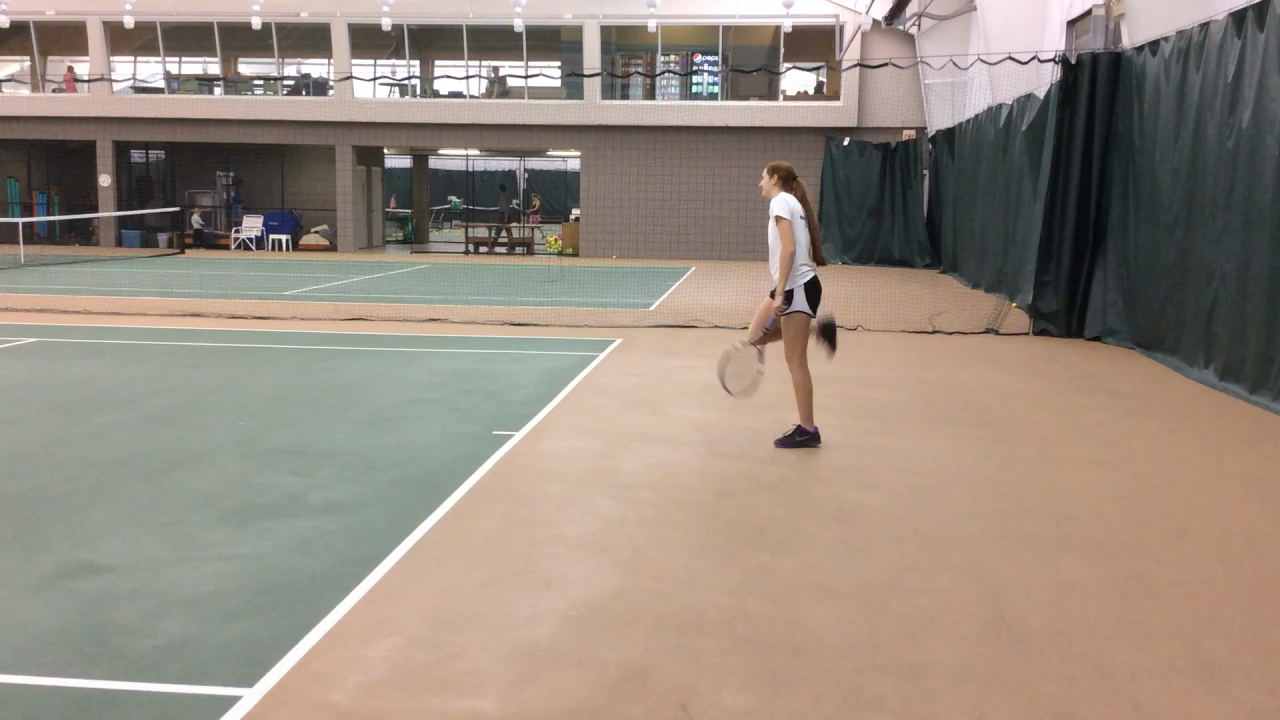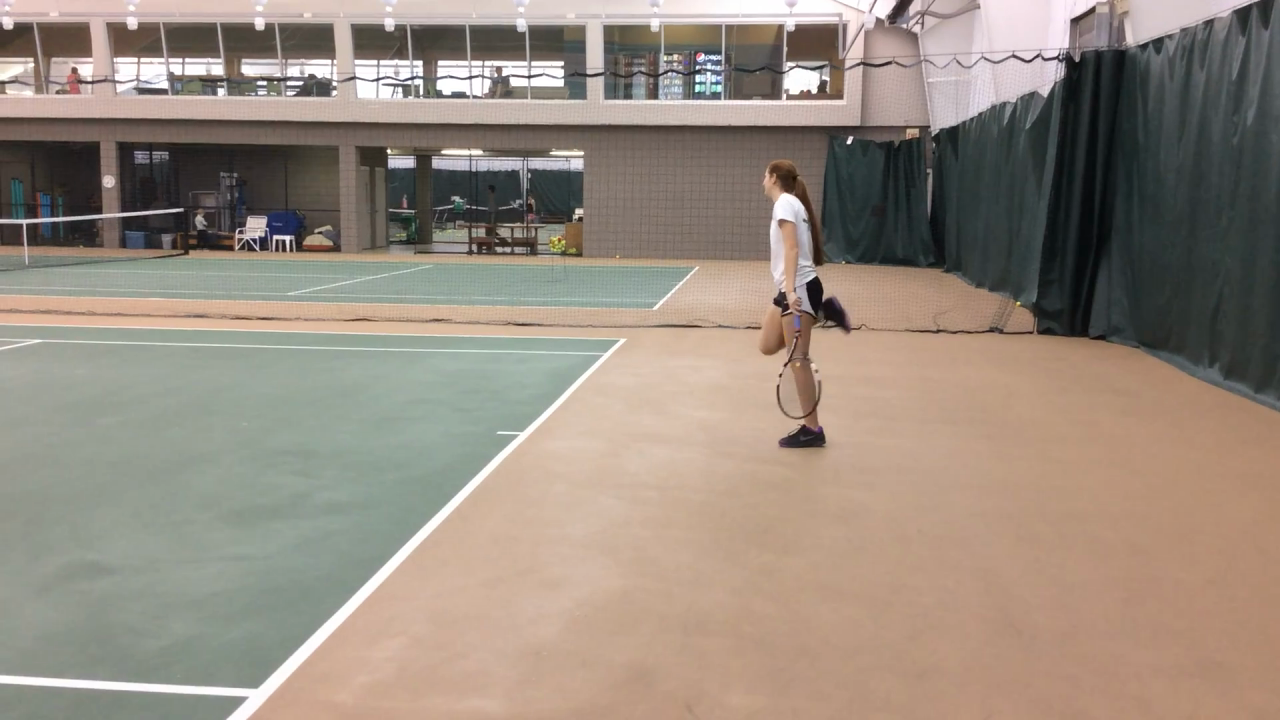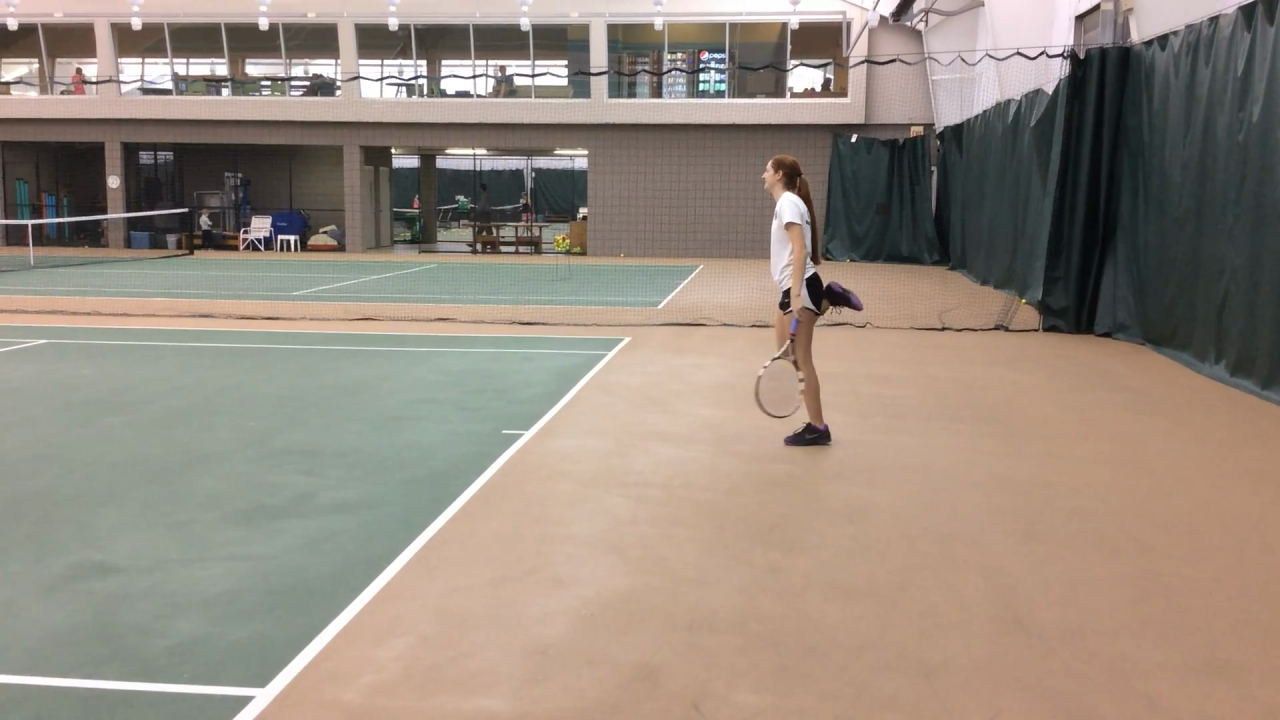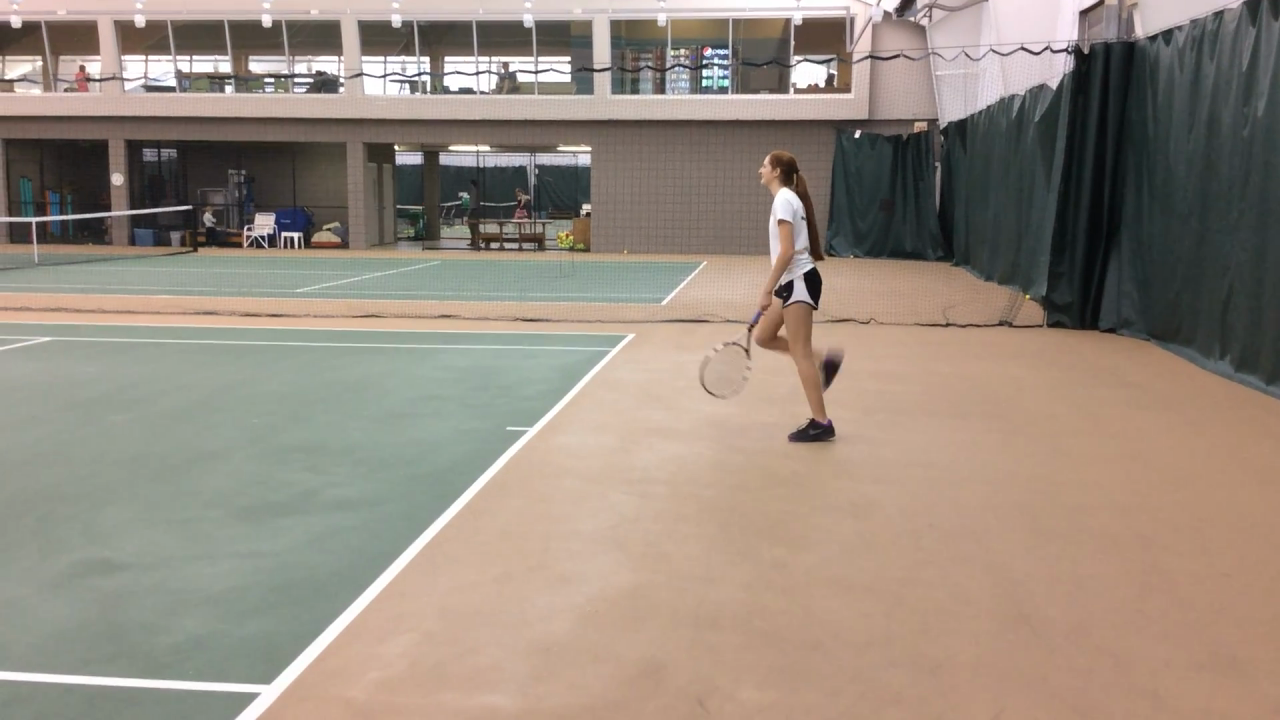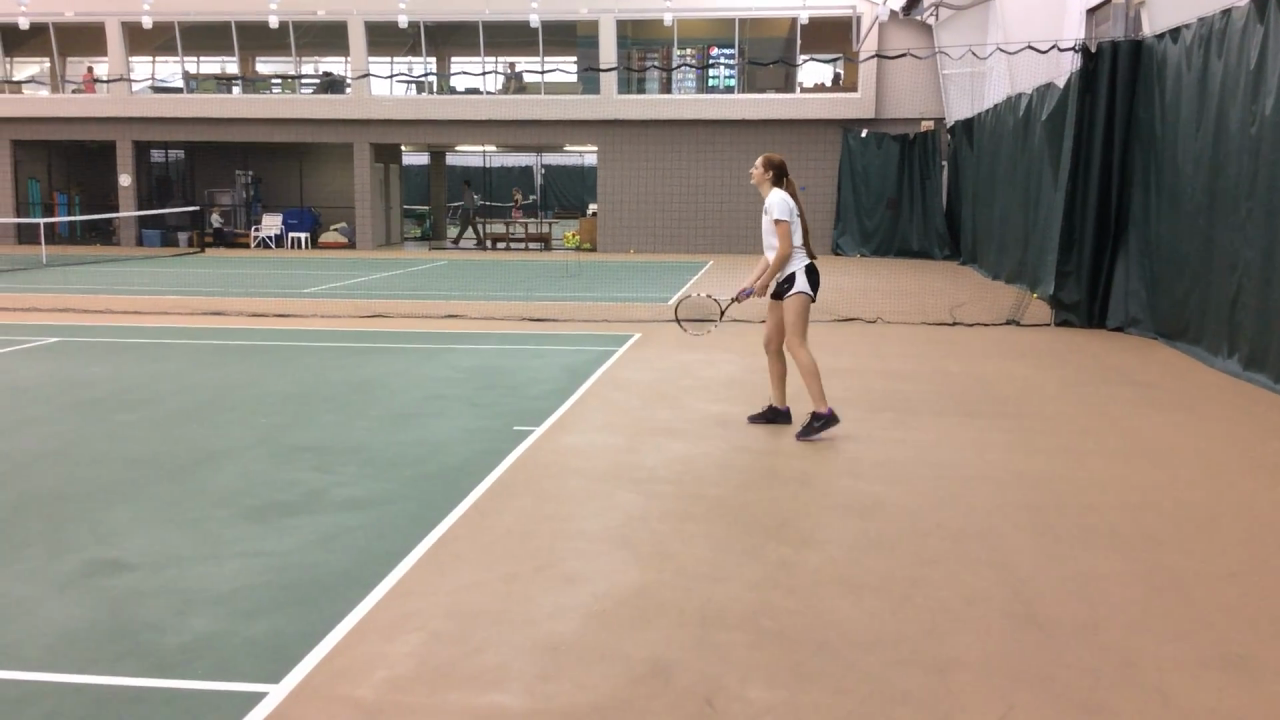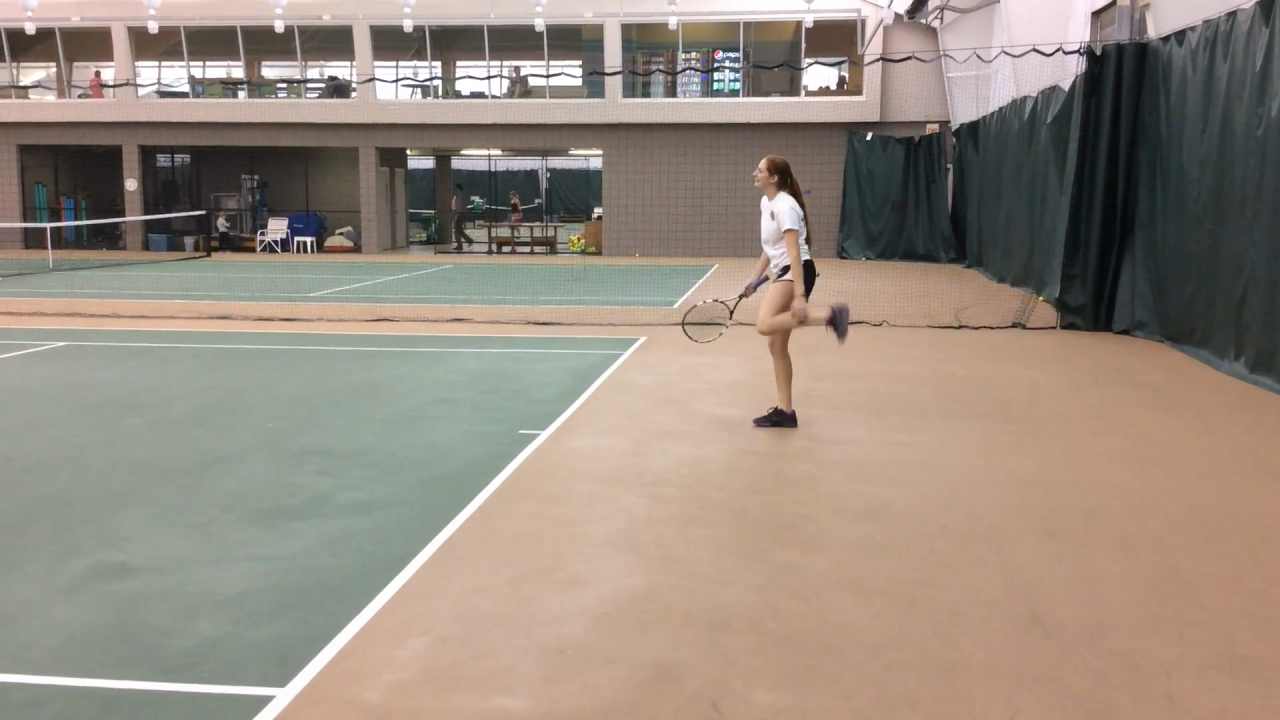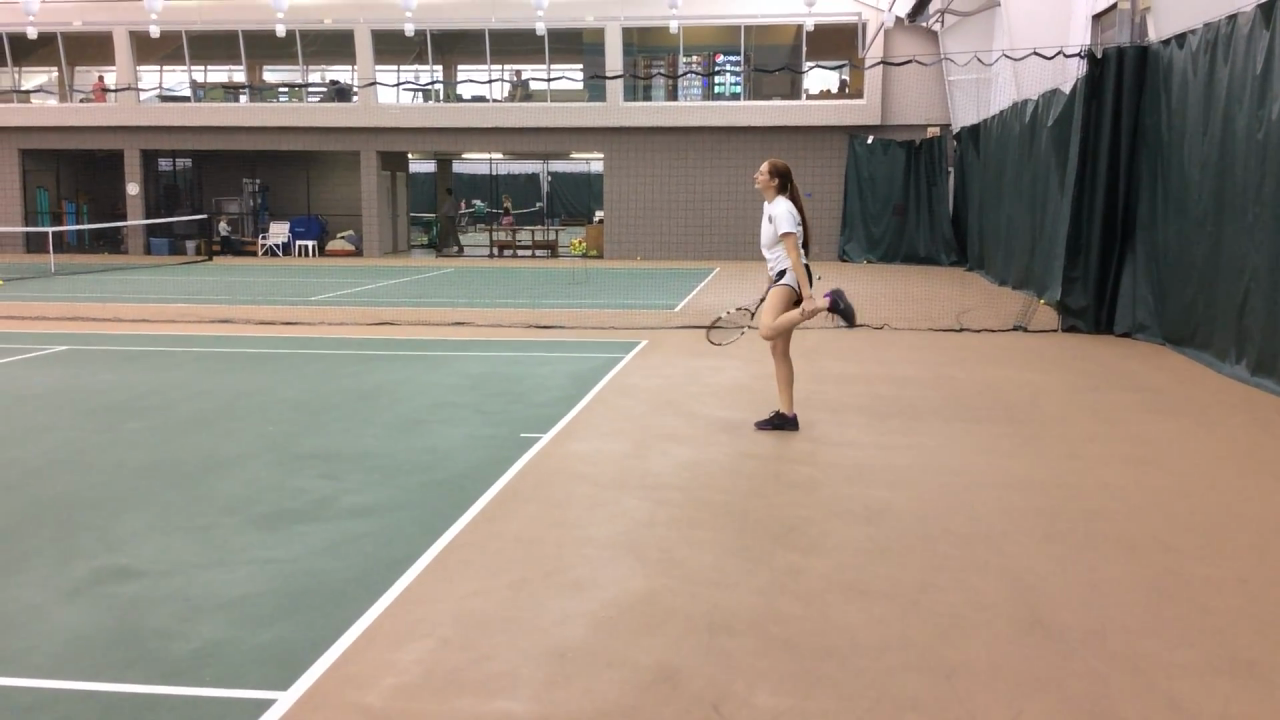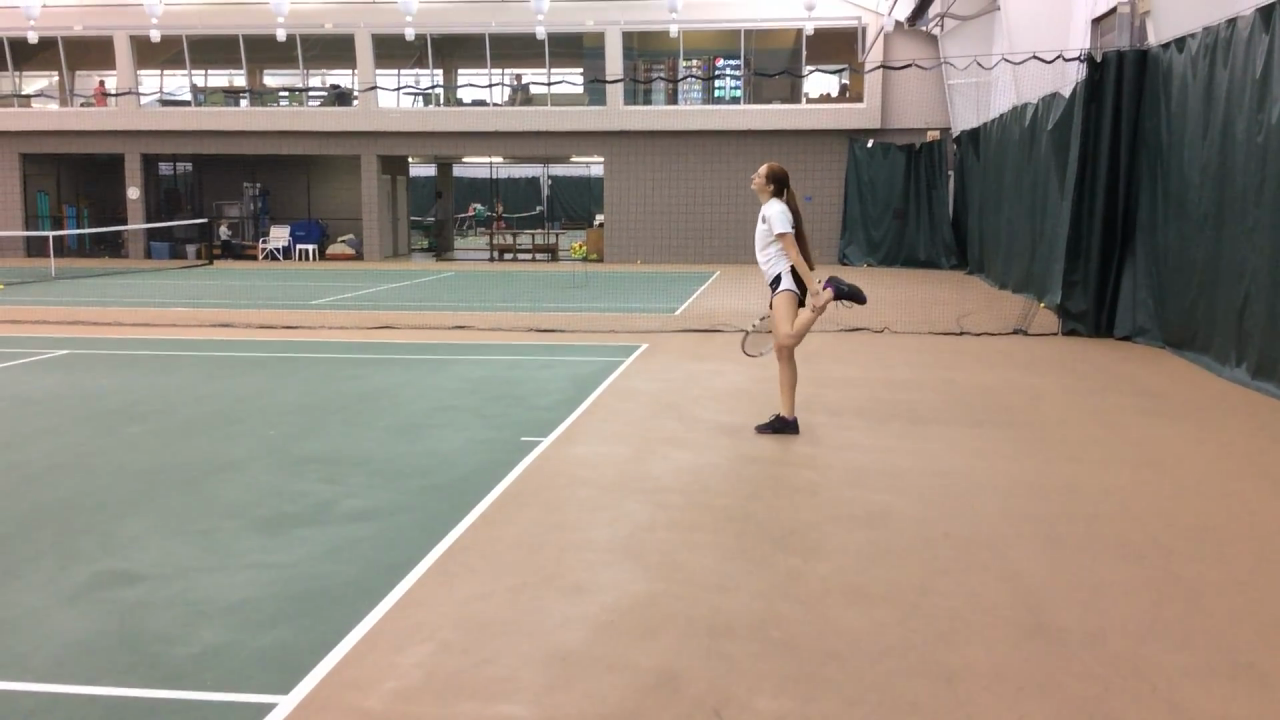
dt=0.3s
person 1, frame 1
left shoulder: (780, 201)
right shoulder: (791, 202)
left elbow: (788, 248)
left wrist: (780, 293)
left hip: (796, 287)
right hip: (791, 286)
left knee: (795, 362)
right knee: (757, 337)
left ankle: (807, 430)
right ankle: (818, 328)
person 1, frame 2
left shoulder: (784, 202)
right shoulder: (791, 202)
left elbow: (792, 249)
left wrist: (791, 290)
left hip: (800, 288)
right hip: (790, 289)
right knee: (768, 347)
left ankle: (812, 430)
right ankle: (821, 311)
person 1, frame 3
left shoulder: (788, 203)
right shoulder: (787, 202)
left elbow: (800, 251)
left wrist: (797, 294)
left hip: (801, 287)
right hip: (795, 287)
left knee: (801, 359)
right knee: (785, 348)
left ankle: (817, 428)
right ankle: (829, 298)
person 1, frame 4
left shoulder: (784, 199)
right shoulder: (786, 198)
left elbow: (786, 251)
left wrist: (766, 290)
right wrist: (774, 289)
left hip: (798, 281)
right hip: (792, 281)
left knee: (800, 354)
right knee: (764, 337)
left ankle: (821, 423)
right ankle: (822, 361)
person 1, frame 5
left shoulder: (778, 199)
right shoulder: (770, 202)
left elbow: (785, 249)
left wrist: (762, 283)
right wrist: (749, 283)
left hip: (799, 276)
right hip: (786, 278)
left knee: (796, 347)
right knee: (771, 343)
left ankle: (822, 412)
right ankle: (779, 408)
person 1, frame 6
left shoulder: (785, 206)
right shoulder: (766, 203)
left elbow: (795, 254)
left wrist: (799, 295)
right wrist: (755, 278)
left hip: (795, 272)
right hip: (782, 274)
left knee: (765, 325)
right knee: (777, 344)
left ankle: (830, 315)
right ankle: (785, 411)
person 1, frame 7
left shoulder: (782, 209)
right shoulder: (769, 206)
left elbow: (795, 255)
left wrist: (807, 296)
right wrist: (769, 286)
left hip: (790, 276)
right hip: (782, 277)
left knee: (768, 330)
right knee: (779, 348)
left ankle: (826, 302)
right ankle: (787, 414)
person 1, frame 8
left shoulder: (775, 210)
right shoulder: (769, 208)
left elbow: (794, 254)
left wrist: (813, 290)
left hip: (786, 278)
right hip: (779, 281)
left knee: (788, 338)
right knee: (782, 352)
left ankle: (829, 291)
right ankle: (787, 418)
